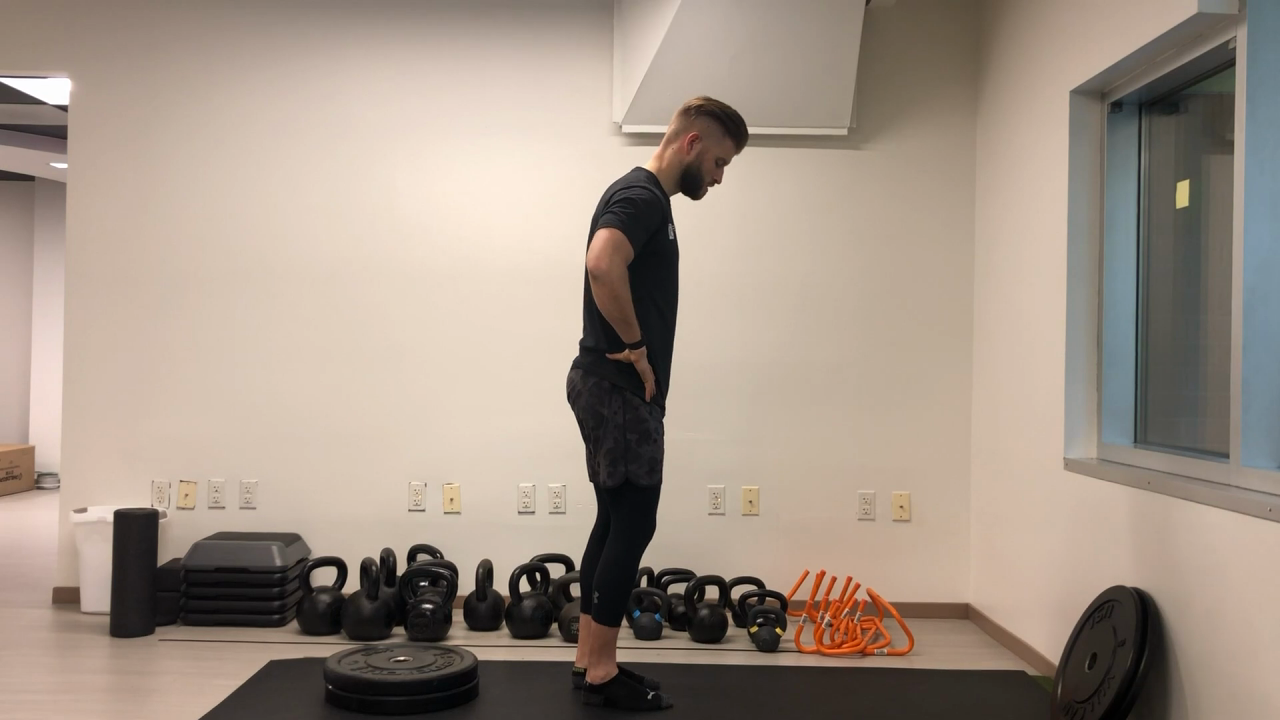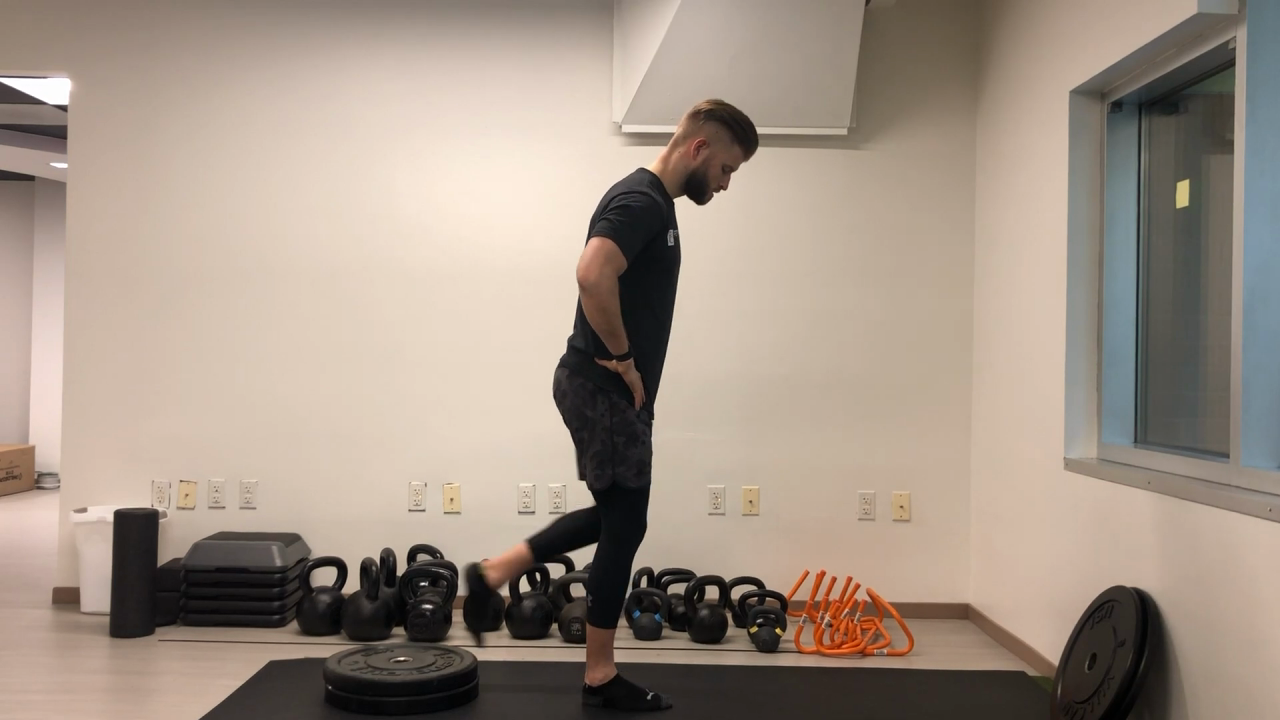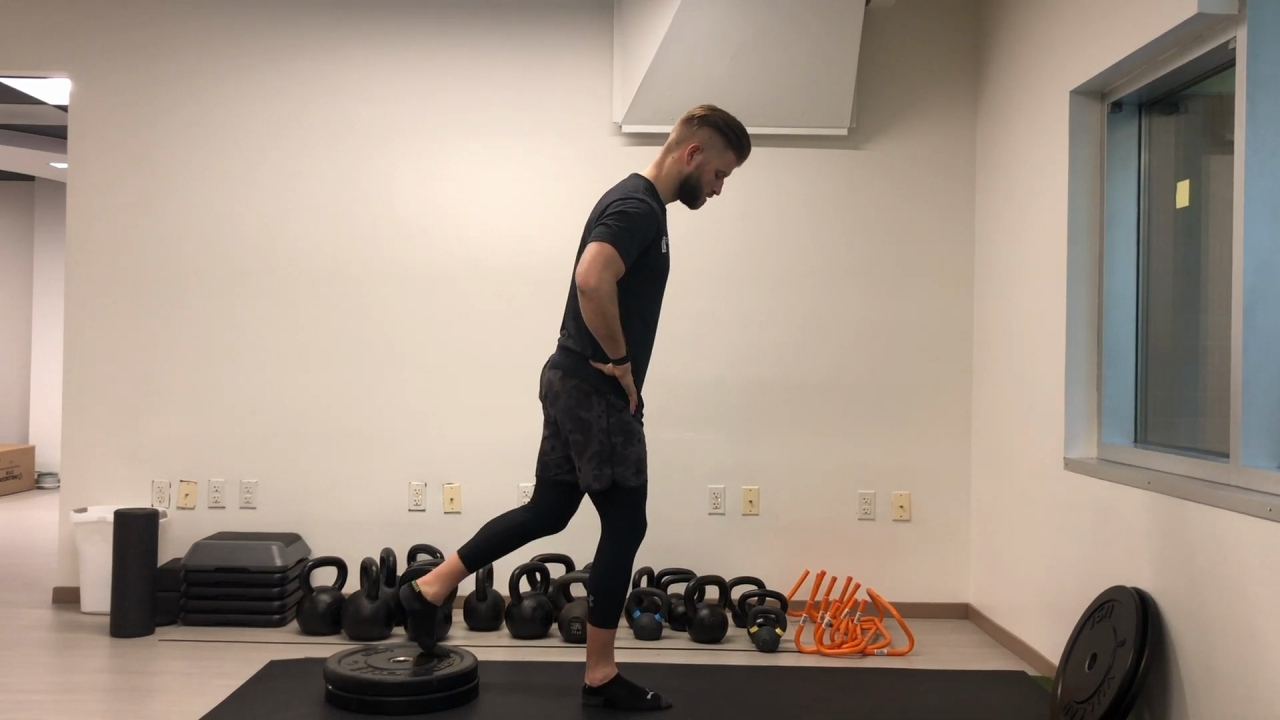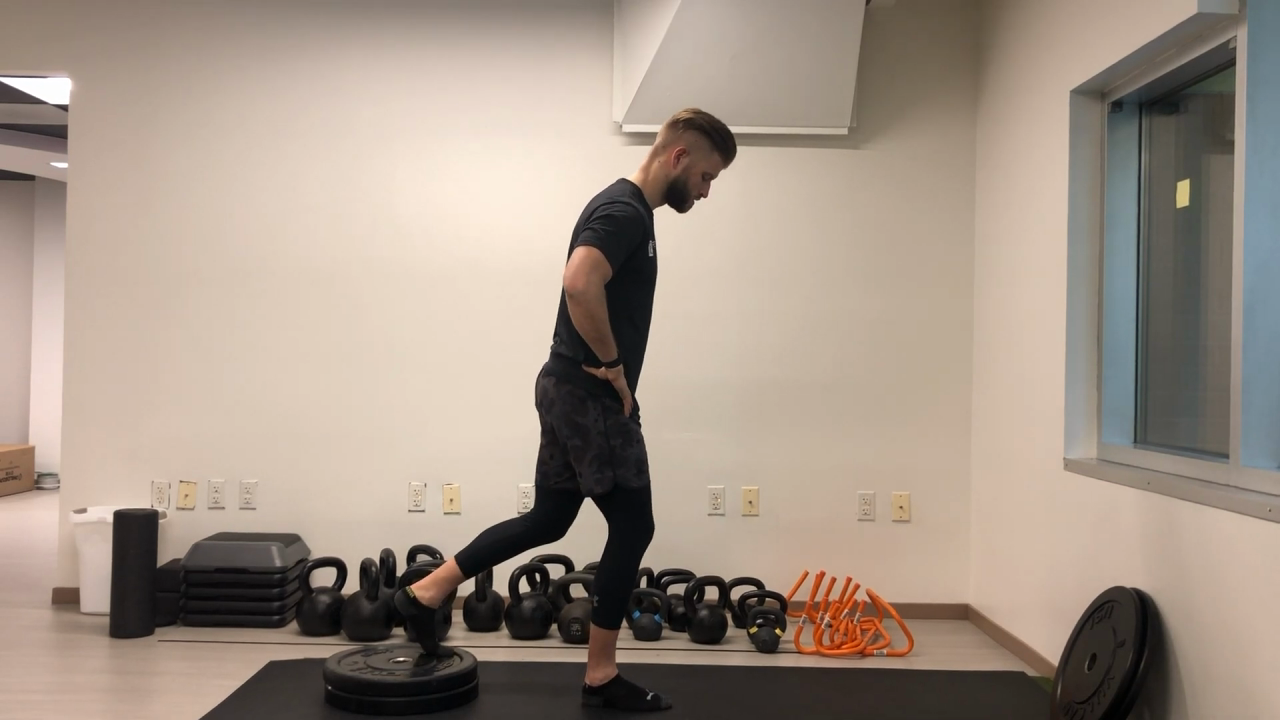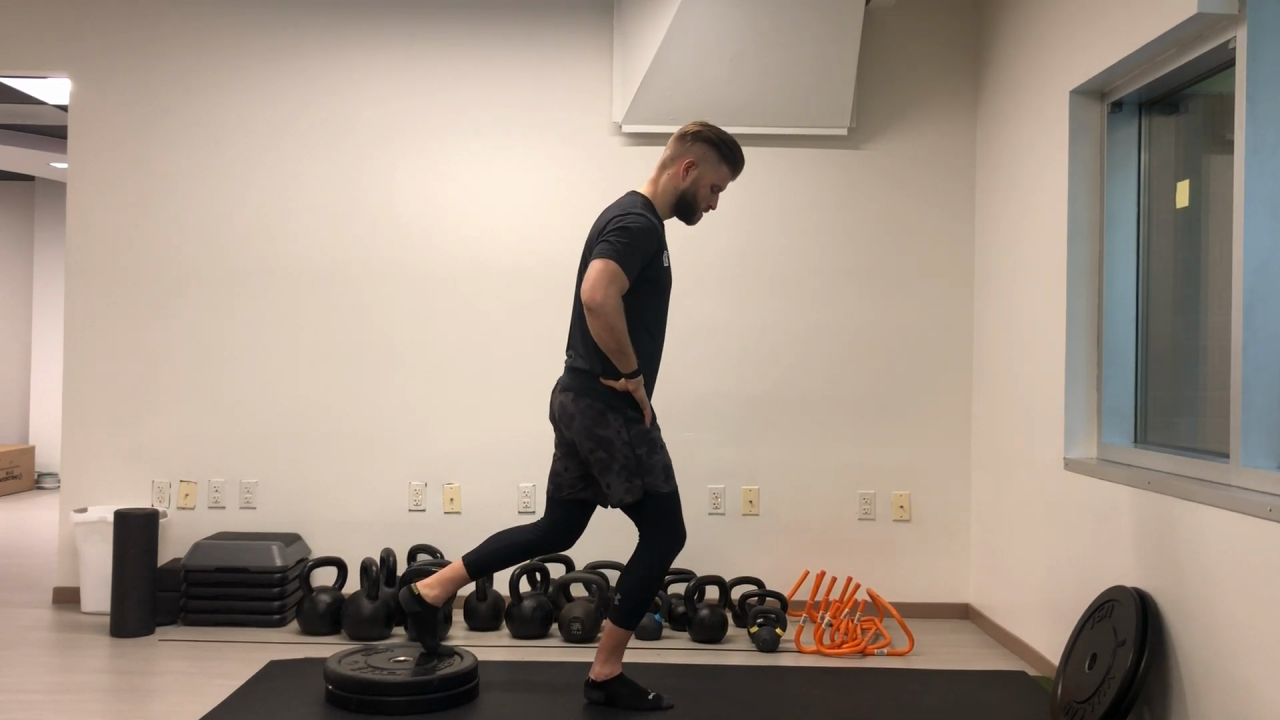
dt=0.7s
person 1, frame 1
left shoulder: (647, 198)
right shoulder: (639, 195)
right elbow: (602, 264)
right wrist: (635, 347)
left hip: (615, 385)
right hip: (618, 386)
left knee: (615, 522)
right knee: (633, 524)
left ankle: (589, 660)
right ankle: (602, 672)
person 1, frame 2
left shoulder: (657, 203)
right shoulder: (639, 200)
right elbow: (593, 275)
right wrist: (624, 359)
left hip: (609, 388)
right hip: (604, 388)
left knee: (617, 514)
right knee: (625, 524)
left ankle: (495, 576)
right ankle: (600, 676)
person 1, frame 3
left shoulder: (639, 204)
right shoulder: (636, 206)
right elbow: (592, 280)
right wrist: (619, 362)
left hip: (576, 383)
right hip: (594, 389)
left knee: (549, 509)
right knee: (624, 525)
left ankle: (429, 589)
right ankle: (600, 676)
person 1, frame 4
left shoulder: (628, 209)
right shoulder: (623, 211)
right elbow: (579, 284)
right wrist: (612, 365)
left hip: (570, 389)
right hip: (589, 395)
left knee: (549, 518)
right knee: (632, 527)
left ankle: (425, 594)
right ankle: (601, 677)
person 1, frame 5
left shoulder: (634, 220)
right shoulder: (638, 222)
right elbow: (597, 296)
right wrist: (632, 375)
left hip: (584, 399)
right hip: (606, 406)
left knee: (557, 528)
right knee: (664, 533)
left ankle: (429, 592)
right ankle: (606, 674)
